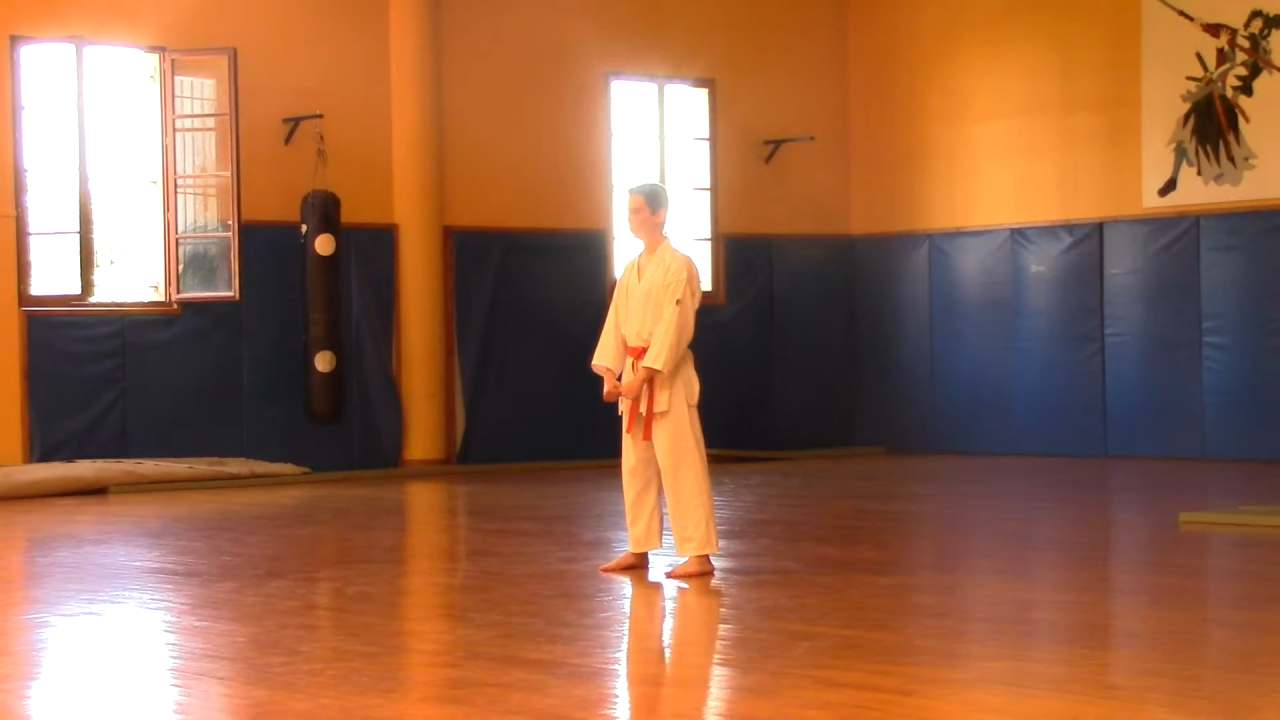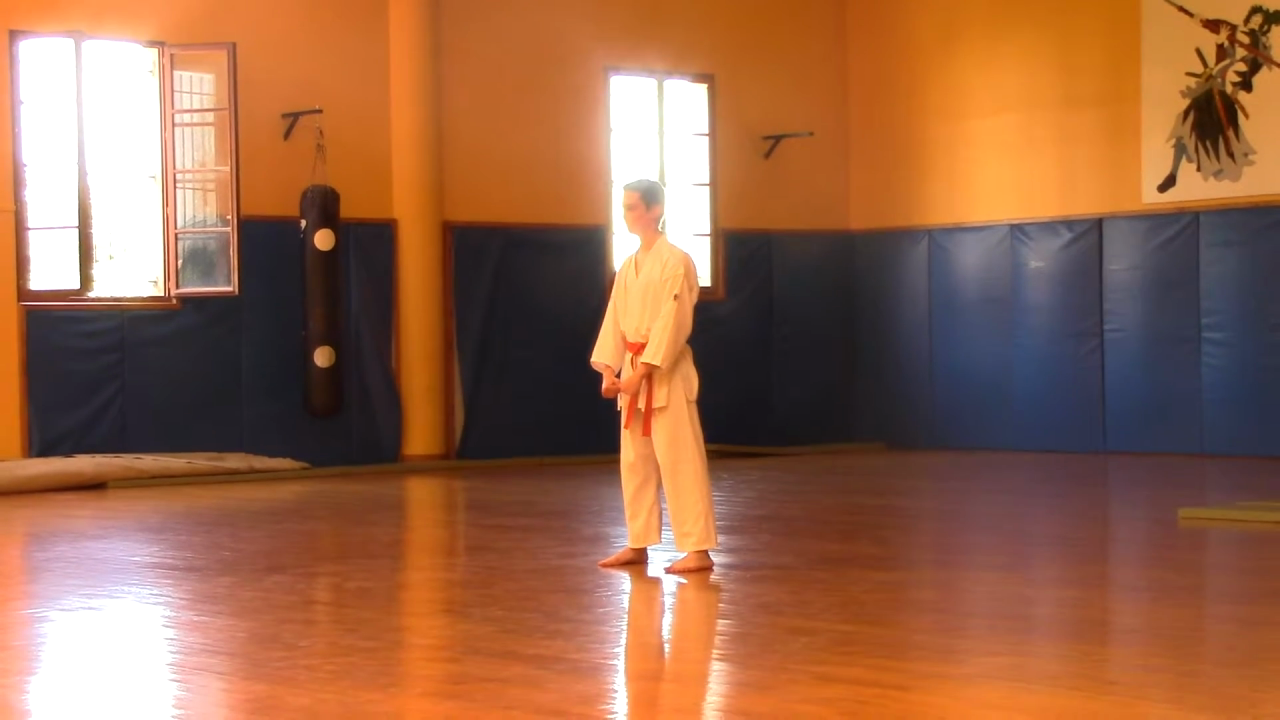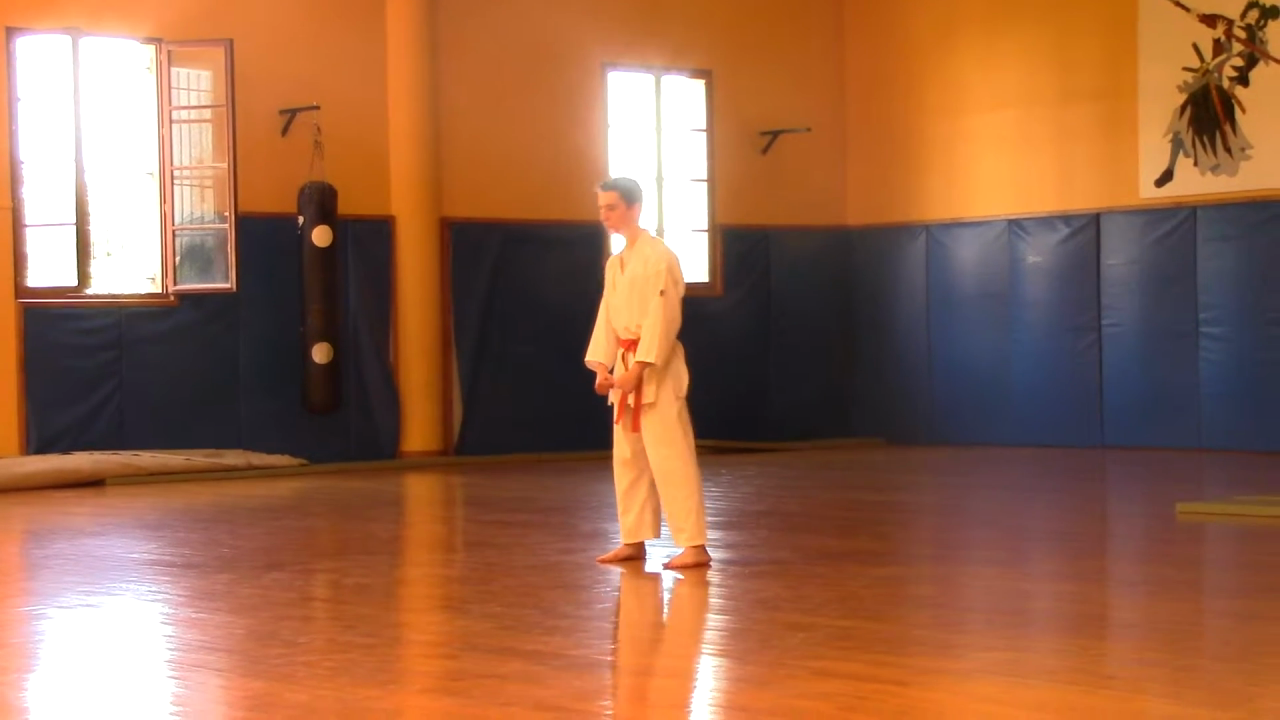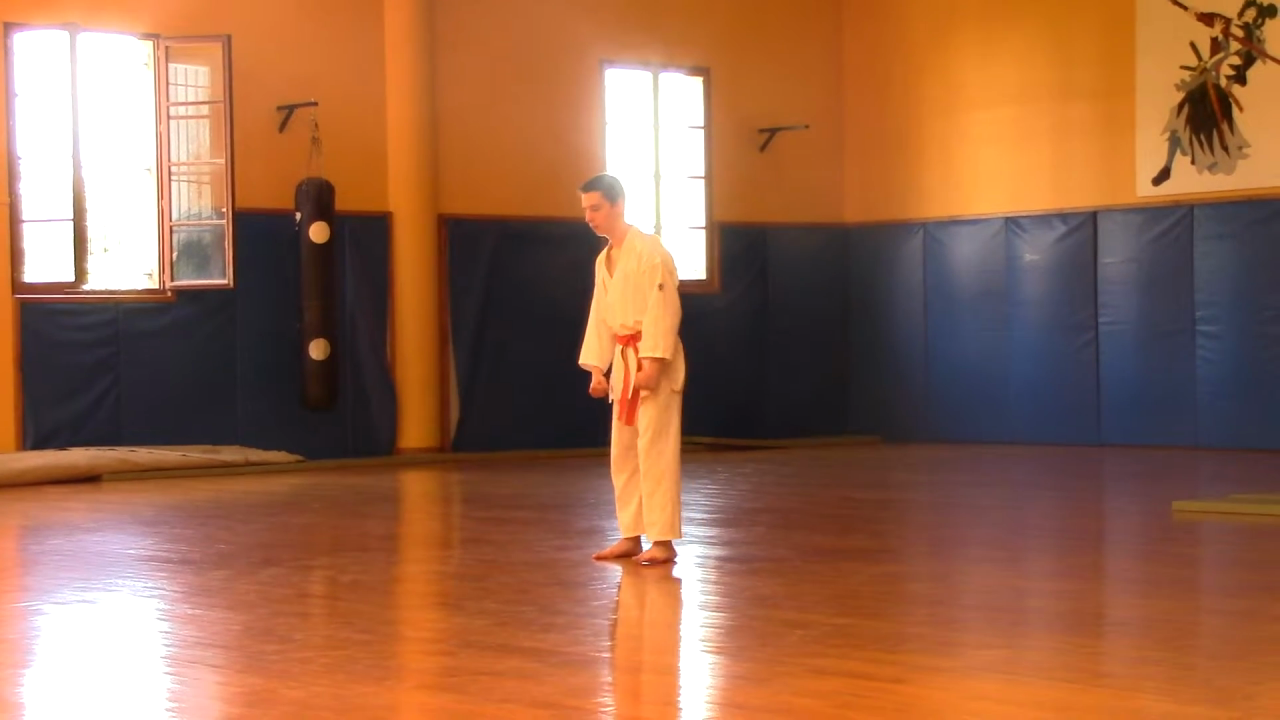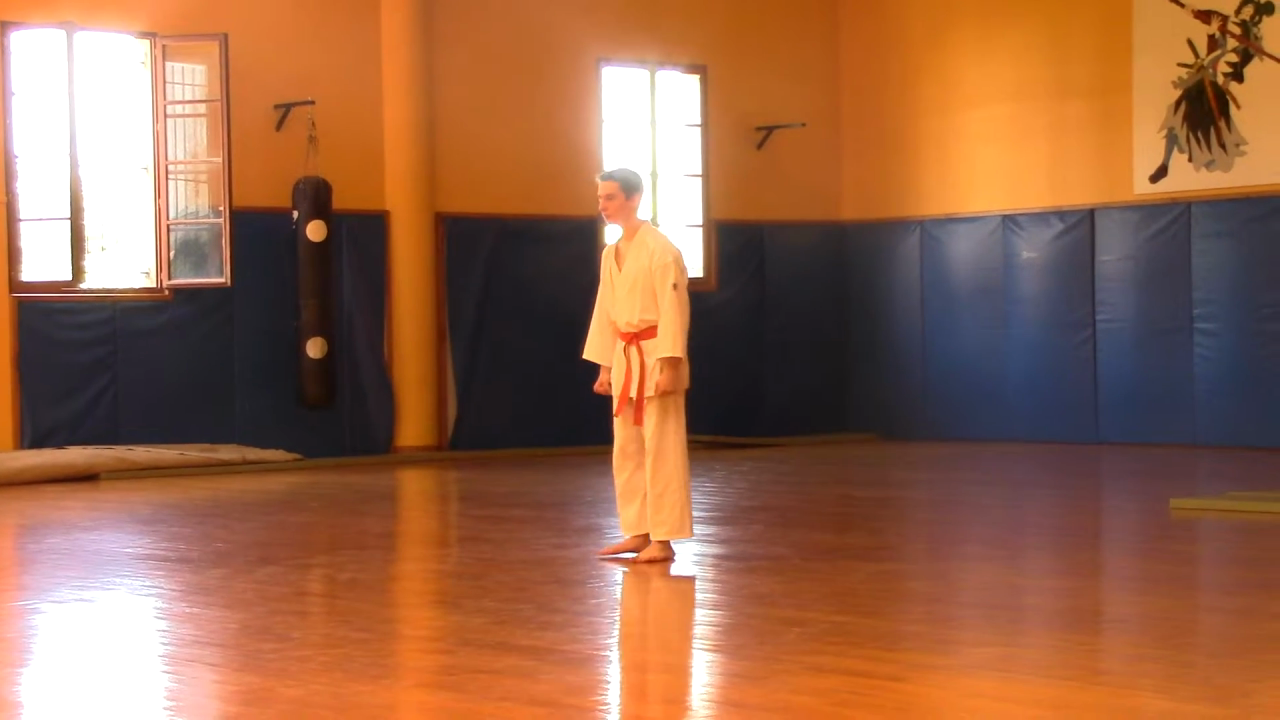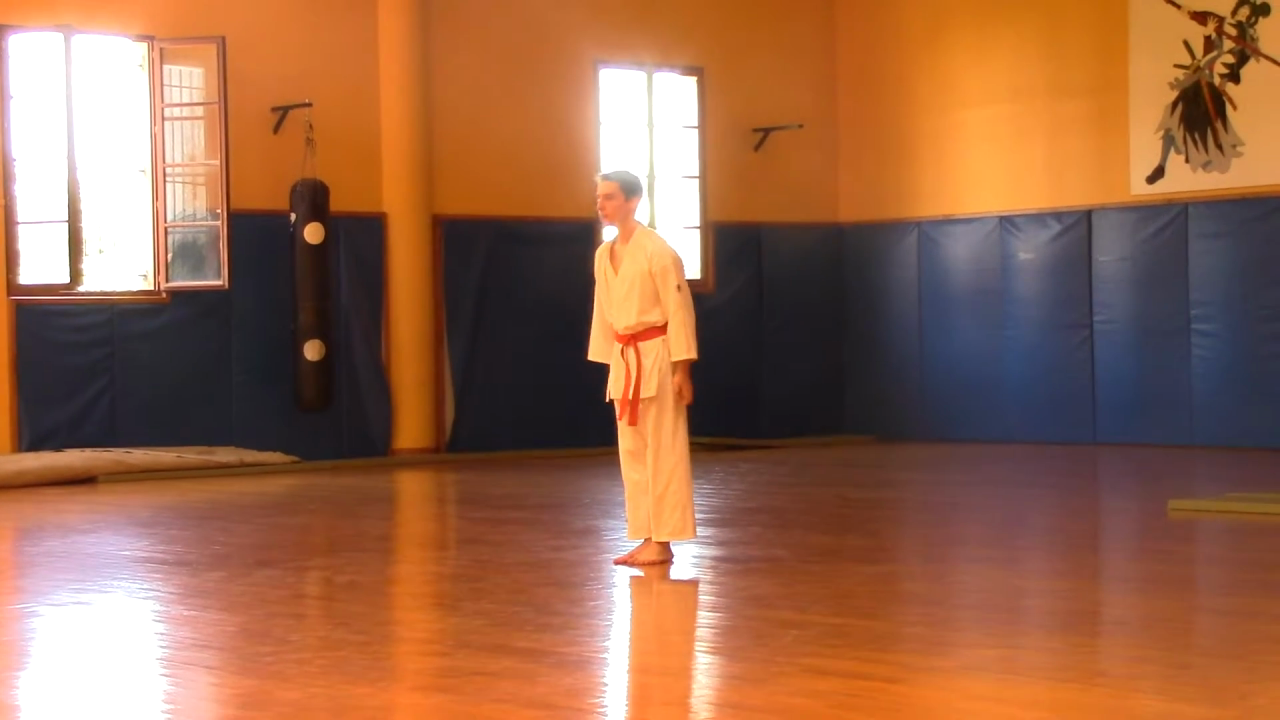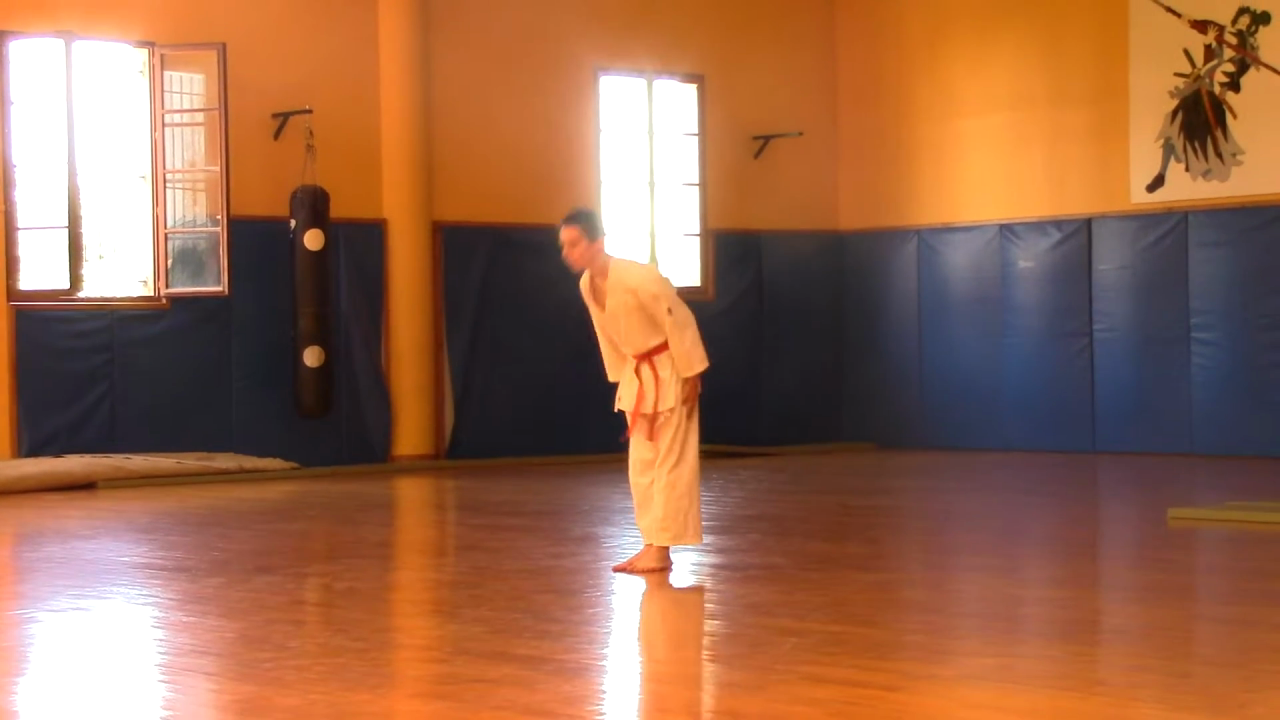
dt=0.3s
person 1, frame 1
left shoulder: (679, 265)
right shoulder: (631, 269)
left elbow: (674, 328)
right elbow: (616, 323)
left wrist: (644, 375)
right wrist: (610, 372)
left hip: (667, 376)
right hip: (635, 374)
left knee: (681, 466)
right knee: (637, 466)
left ankle: (699, 554)
right ankle: (639, 548)
person 1, frame 2
left shoulder: (675, 261)
right shoulder: (628, 265)
left elbow: (673, 324)
right elbow: (615, 320)
left wrist: (643, 370)
right wrist: (609, 369)
left hip: (666, 372)
right hip: (633, 370)
left knee: (681, 461)
right knee: (635, 462)
left ankle: (698, 549)
right ankle: (638, 544)
person 1, frame 3
left shoulder: (658, 255)
right shoulder: (615, 262)
left elbow: (663, 318)
right elbow: (608, 318)
left wrist: (638, 368)
right wrist: (602, 367)
left hip: (658, 367)
right hip: (625, 365)
left knee: (671, 457)
right knee: (628, 458)
left ankle: (694, 545)
right ankle: (634, 540)
person 1, frame 4
left shoulder: (650, 250)
right shoulder: (603, 260)
left elbow: (664, 311)
right elbow: (600, 318)
left wrist: (653, 364)
right wrist: (597, 370)
left hip: (655, 360)
right hip: (625, 361)
left knee: (654, 451)
right knee: (624, 454)
left ankle: (662, 540)
right ankle: (631, 536)
person 1, frame 5
left shoulder: (660, 248)
right shoulder: (611, 253)
left elbow: (674, 309)
left wrist: (671, 365)
right wrist: (604, 366)
left hip: (656, 356)
right hip: (625, 357)
left knee: (662, 451)
right knee: (626, 452)
left ankle: (662, 540)
right ankle: (638, 532)
person 1, frame 6
left shoulder: (657, 251)
right shoulder: (603, 254)
left elbow: (679, 310)
left wrist: (682, 368)
right wrist: (611, 365)
left hip: (655, 358)
right hip: (624, 360)
left knee: (662, 453)
right knee: (632, 455)
left ankle: (662, 542)
right ankle: (647, 538)
person 1, frame 7
left shoulder: (638, 279)
right shoulder: (586, 285)
left elbow: (680, 325)
left wrist: (690, 380)
right wrist: (625, 380)
left hip: (670, 374)
right hip: (638, 376)
left knee: (671, 463)
right knee: (643, 467)
left ankle: (660, 549)
right ankle: (651, 545)
person 2, frame 1
left shoulder: (1259, 50)
right shoulder: (1231, 35)
left hip: (1228, 96)
right hip: (1211, 90)
right knee: (1189, 128)
right ankle: (1173, 178)
person 2, frame 2
left shoulder: (1259, 45)
right shoulder: (1231, 31)
left hip: (1226, 93)
right hip: (1210, 86)
right knee: (1188, 124)
right ankle: (1173, 174)
person 2, frame 3
left shoulder: (1256, 40)
right shoulder: (1228, 25)
left hip: (1223, 88)
right hip: (1207, 82)
right knee: (1184, 120)
right ankle: (1170, 169)
person 2, frame 4
left shoulder: (1253, 38)
right shoulder: (1226, 24)
left hip: (1220, 88)
right hip: (1205, 81)
right knee: (1182, 119)
right ankle: (1167, 167)
person 2, frame 5
left shoulder: (1250, 35)
right shoulder: (1223, 21)
left hip: (1217, 85)
right hip: (1201, 79)
right knee: (1179, 116)
right ankle: (1165, 164)
person 2, frame 6
left shoulder: (1246, 37)
right shoulder: (1220, 23)
left hip: (1213, 86)
right hip: (1198, 81)
right knee: (1176, 117)
right ankle: (1161, 166)
person 2, frame 7
left shoulder: (1247, 45)
right shoulder: (1220, 32)
left hip: (1214, 95)
right hip: (1198, 89)
left knee: (1209, 132)
right knee: (1175, 126)
right ankle: (1161, 174)
